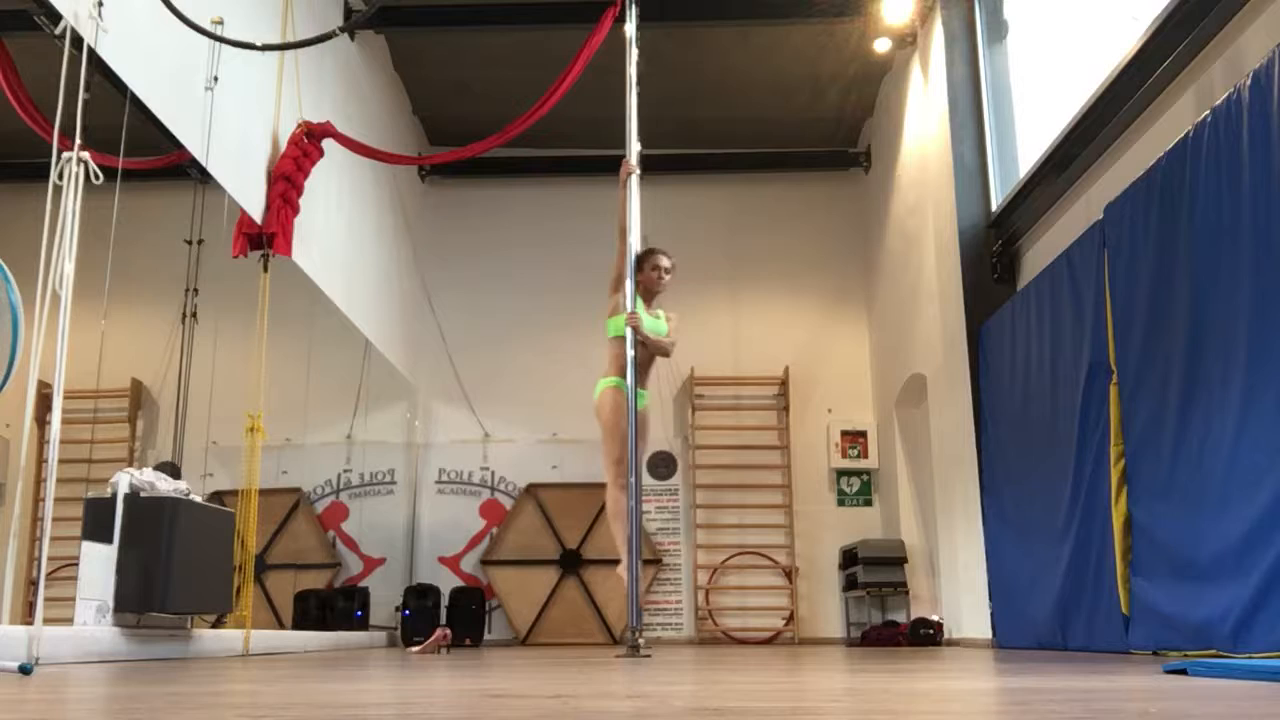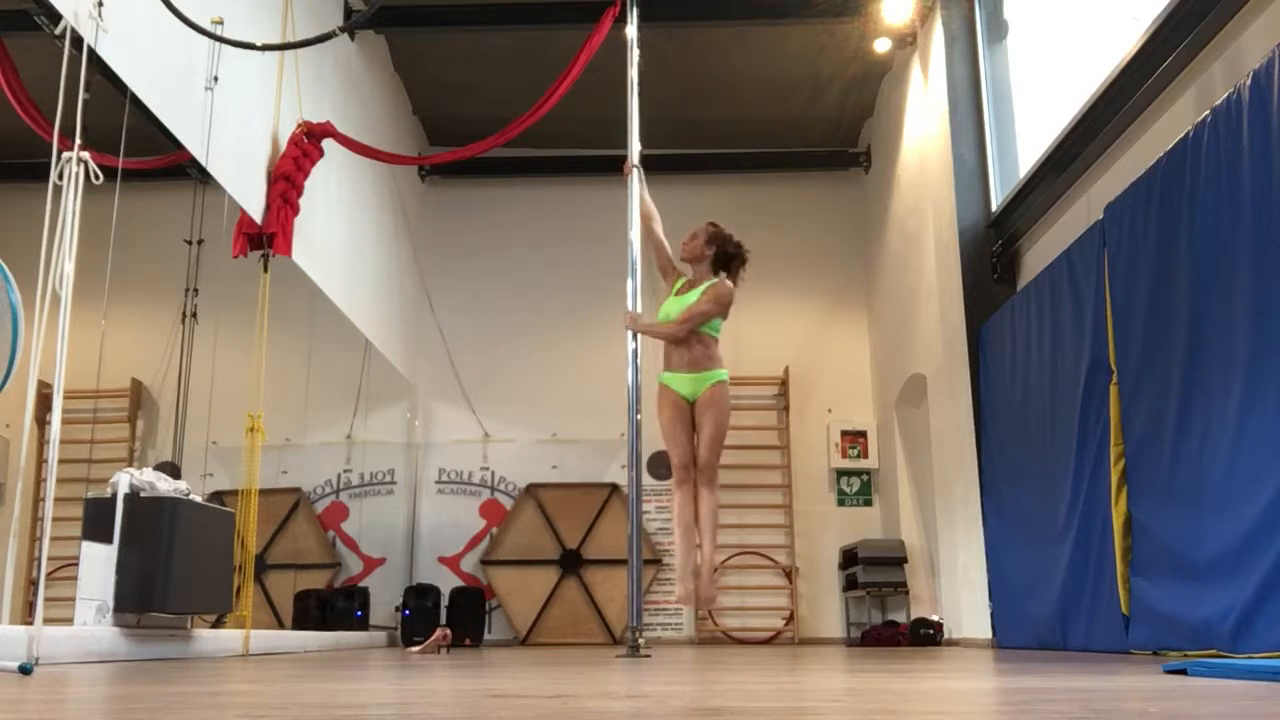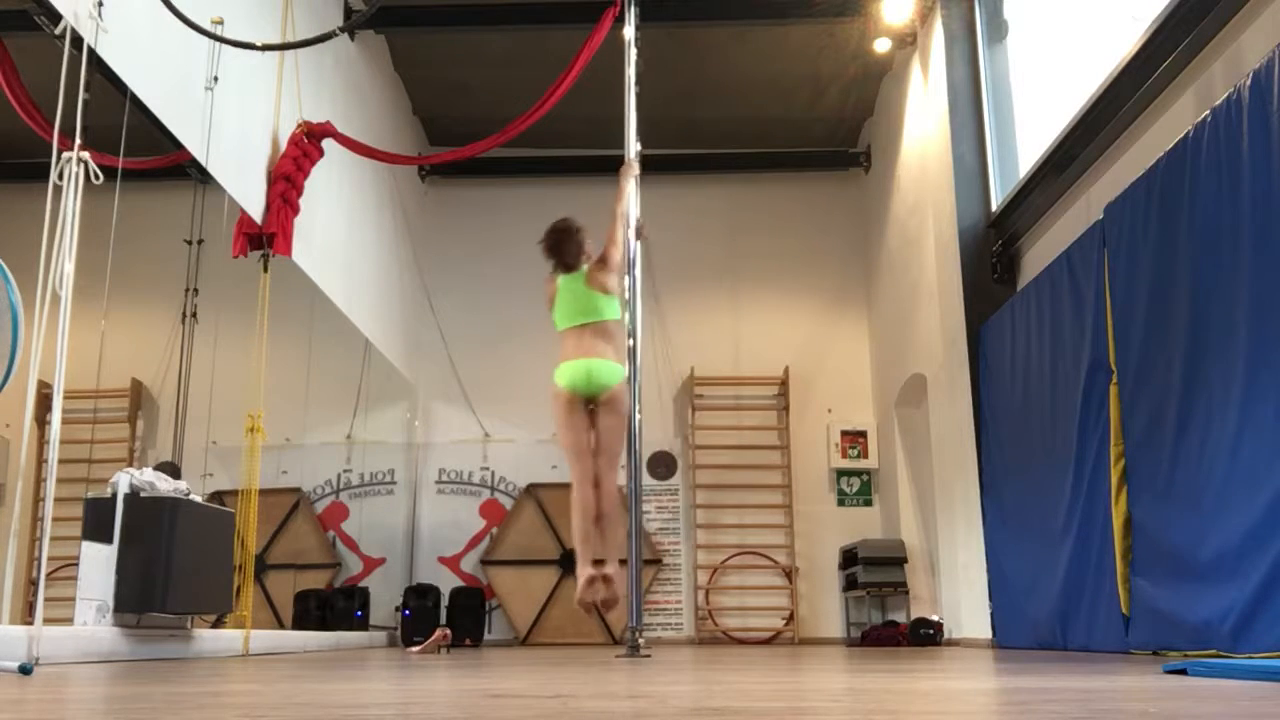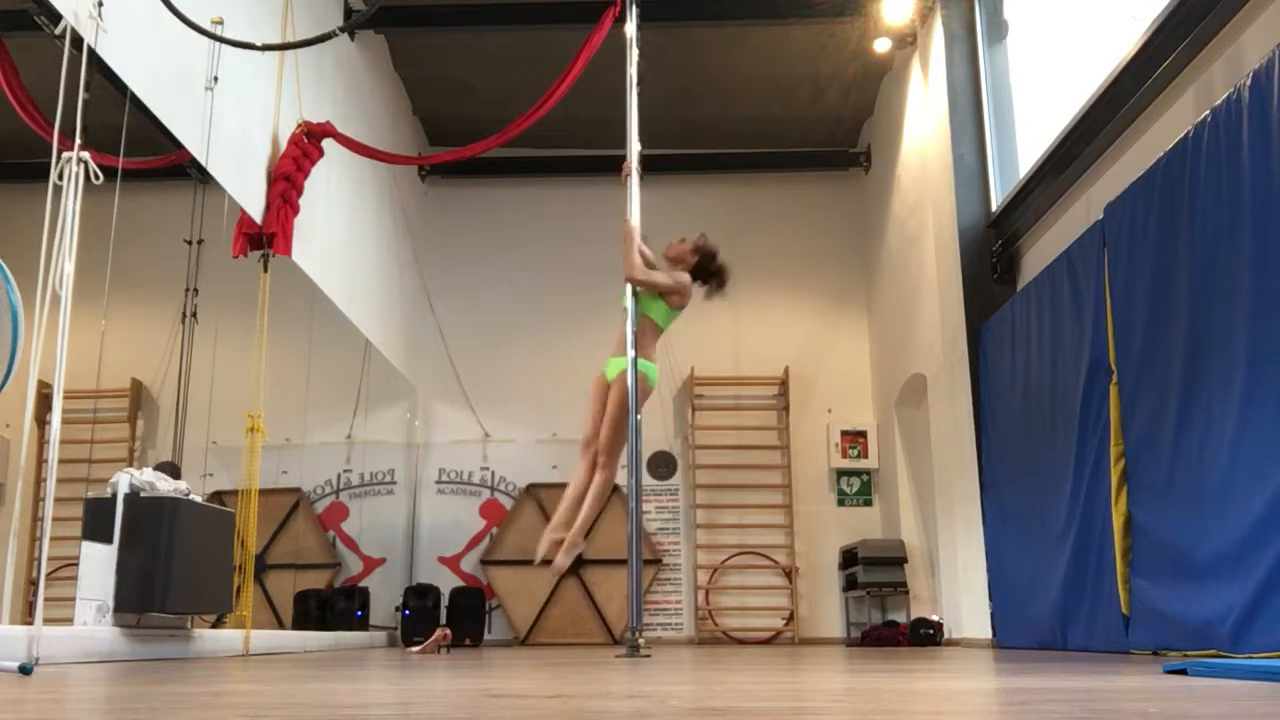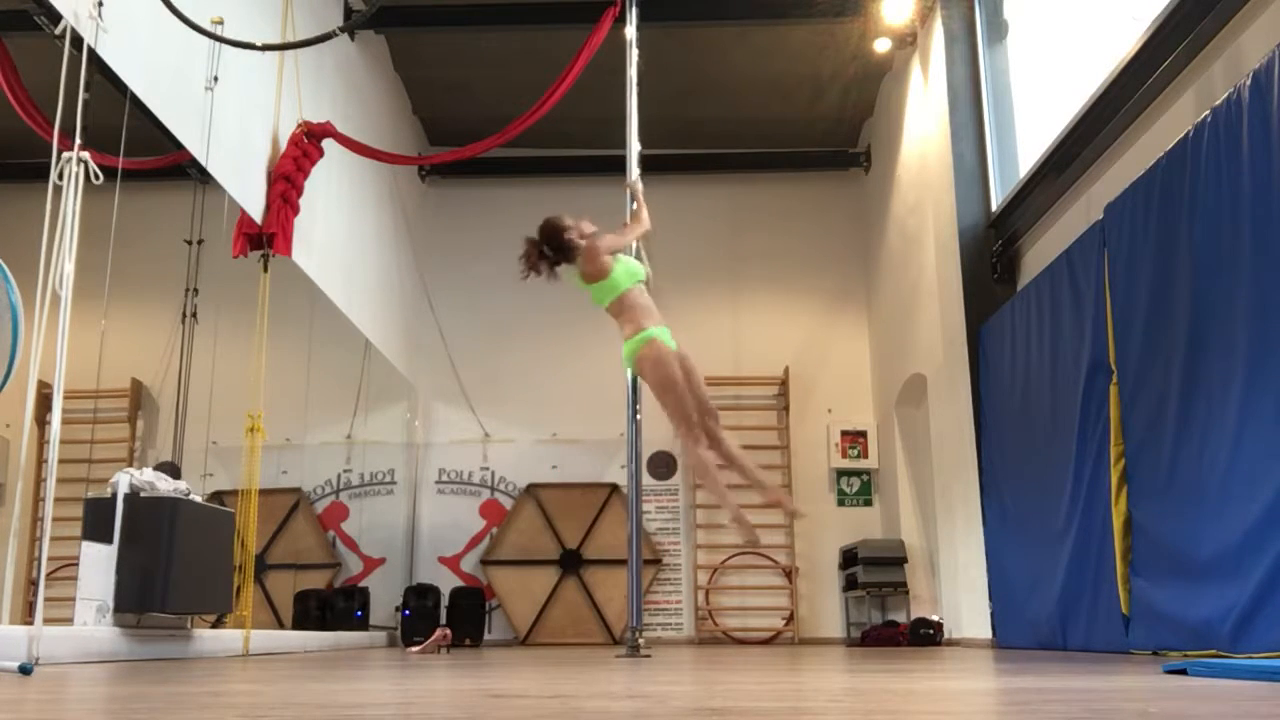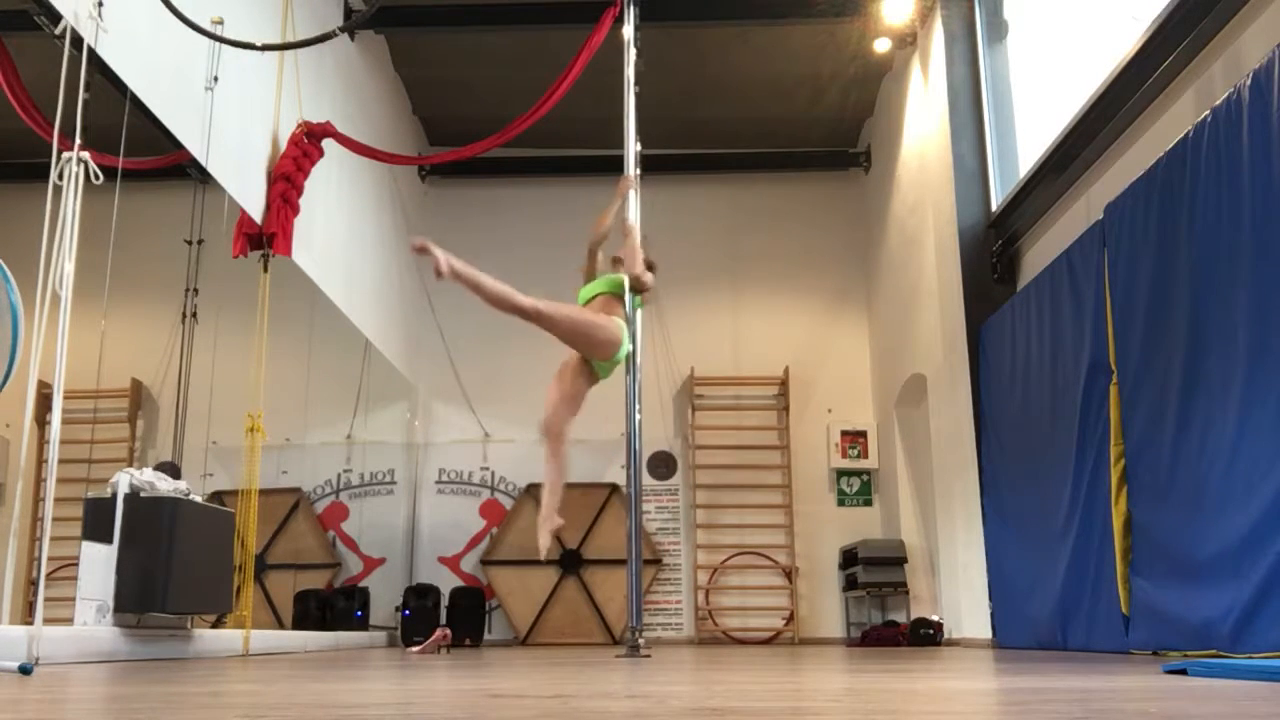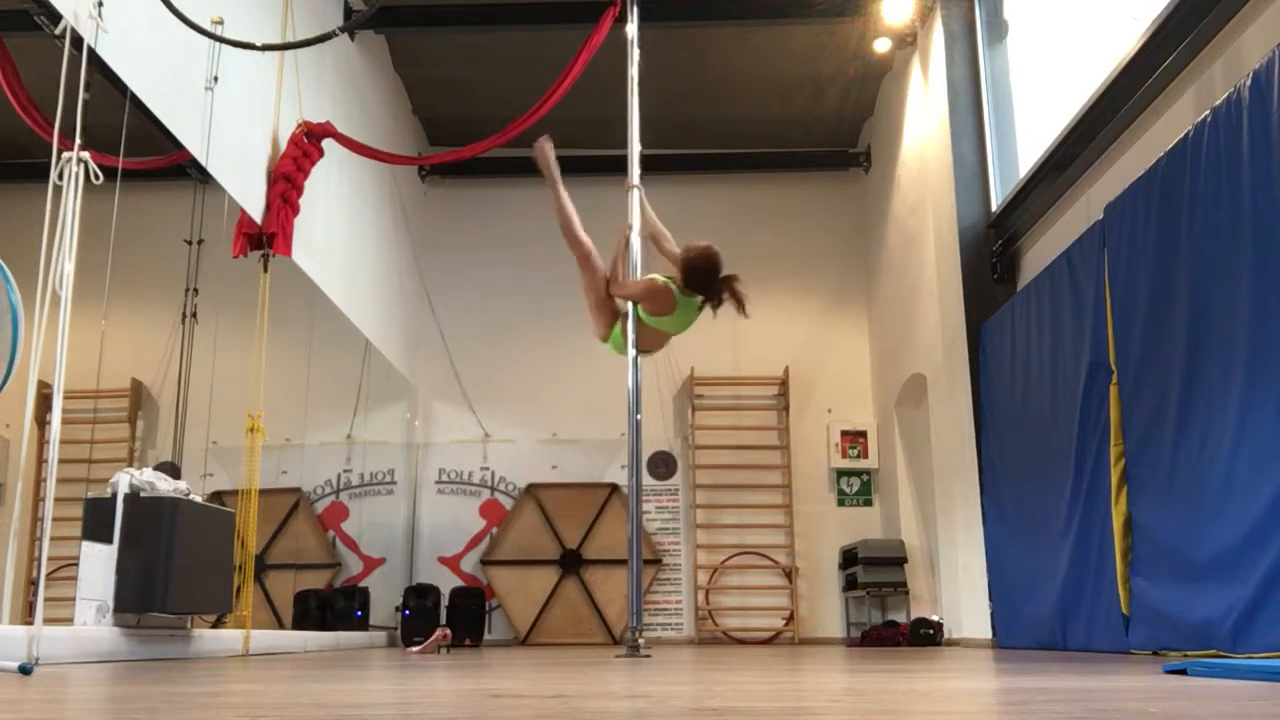
dt=0.7s
person 1, frame 1
left shoulder: (667, 317)
right shoulder: (622, 295)
left elbow: (667, 348)
right elbow: (623, 243)
left wrist: (642, 332)
right wrist: (625, 187)
left hip: (640, 400)
right hip: (614, 391)
left knee: (626, 480)
right knee: (619, 478)
left ankle: (628, 561)
right ankle: (628, 562)
person 1, frame 2
left shoulder: (722, 288)
right shoulder: (674, 280)
left elbow: (679, 330)
right elbow: (652, 229)
left wrist: (640, 326)
right wrist: (639, 184)
left hip: (711, 383)
right hip: (673, 384)
left knee: (706, 475)
right knee: (682, 474)
left ankle: (707, 567)
right ankle: (684, 568)
person 1, frame 3
left shoulder: (554, 288)
right shoulder: (602, 269)
right elbow: (618, 220)
right wrist: (626, 178)
left hip: (568, 377)
right hip: (609, 375)
left knee: (582, 474)
right knee: (606, 474)
left ankle: (585, 567)
right ankle: (611, 566)
person 1, frame 4
left shoulder: (681, 283)
right shoulder: (658, 276)
left elbow: (633, 272)
right elbow: (635, 243)
left wrist: (631, 238)
right wrist: (629, 186)
left hip: (636, 369)
right hip: (613, 367)
left knee: (606, 454)
right knee: (590, 448)
left ankle: (575, 536)
right ankle: (559, 526)
person 1, frame 5
left shoulder: (605, 263)
right shoulder: (589, 252)
right elbow: (642, 227)
left wrist: (633, 236)
right wrist: (638, 200)
left hip: (658, 341)
right hip: (647, 344)
left knee: (708, 421)
right knee: (691, 429)
left ankle: (763, 486)
right ankle: (732, 511)
person 1, frame 6
left shoulder: (637, 282)
right shoulder: (592, 284)
left elbow: (638, 273)
right elbow: (595, 242)
left wrist: (632, 238)
right wrist: (619, 199)
left hip: (608, 337)
right hip: (583, 359)
left knee: (528, 306)
right knee: (552, 429)
left ankle: (453, 266)
right ankle: (548, 515)
person 1, frame 7
left shoulder: (660, 290)
right shoulder: (710, 291)
left elbow: (613, 287)
right elbow: (669, 250)
left wrist: (623, 244)
right wrist: (640, 198)
left hip: (618, 338)
right hip: (644, 346)
left knee: (584, 249)
left ankle: (553, 173)
